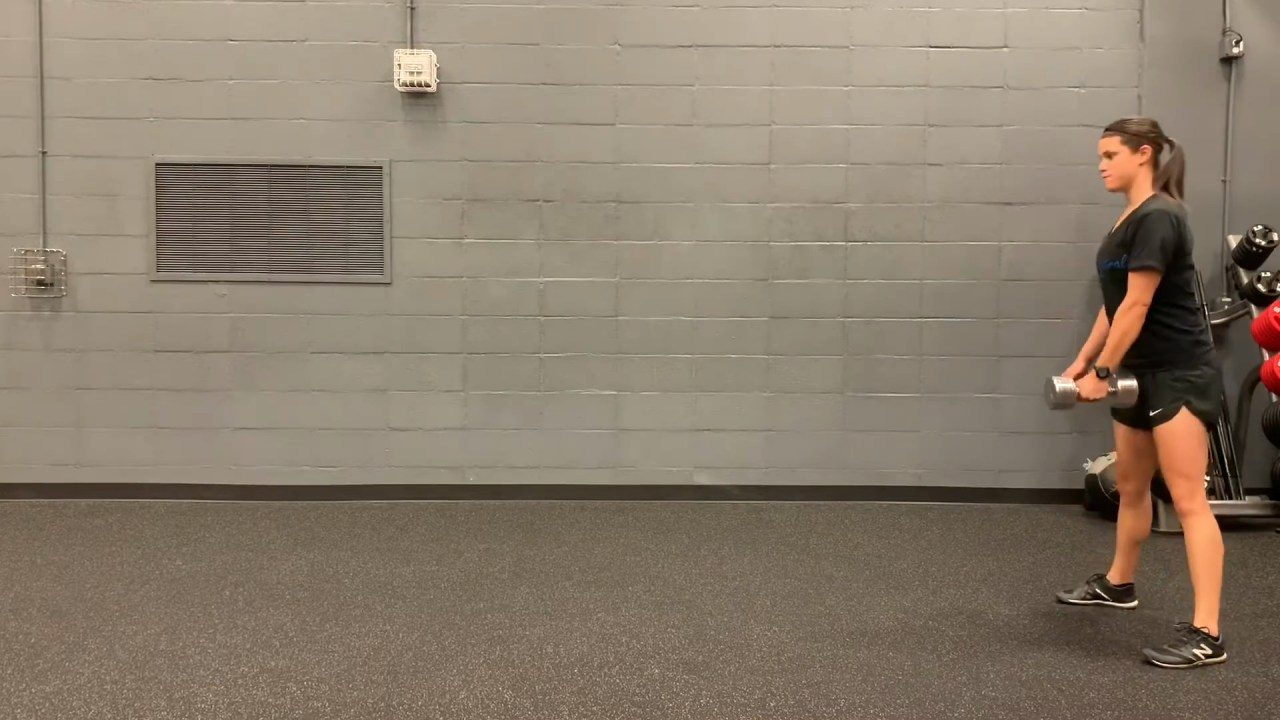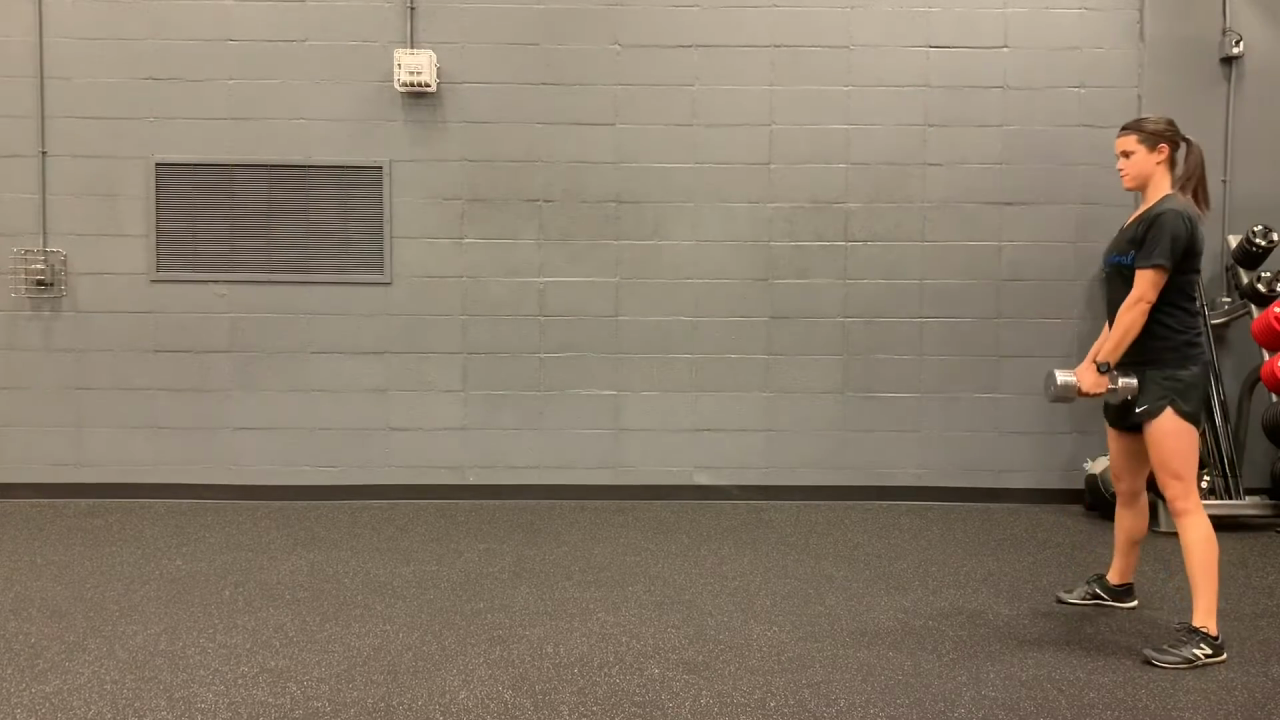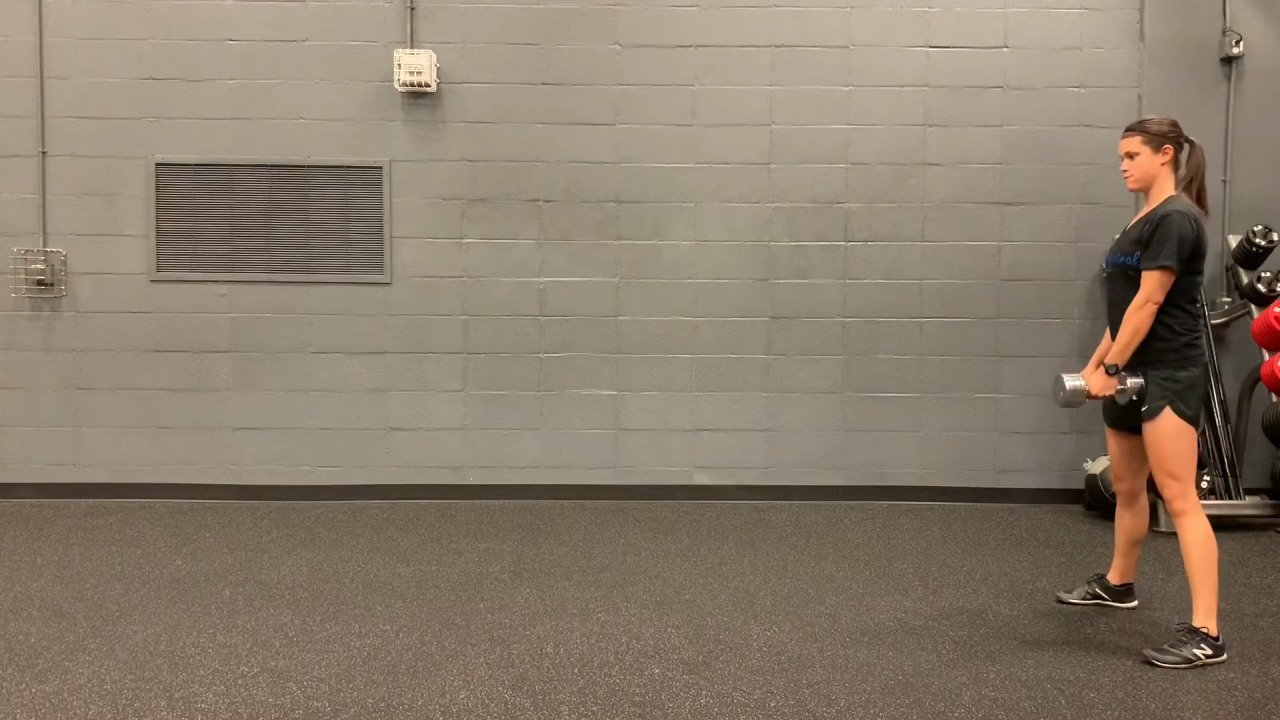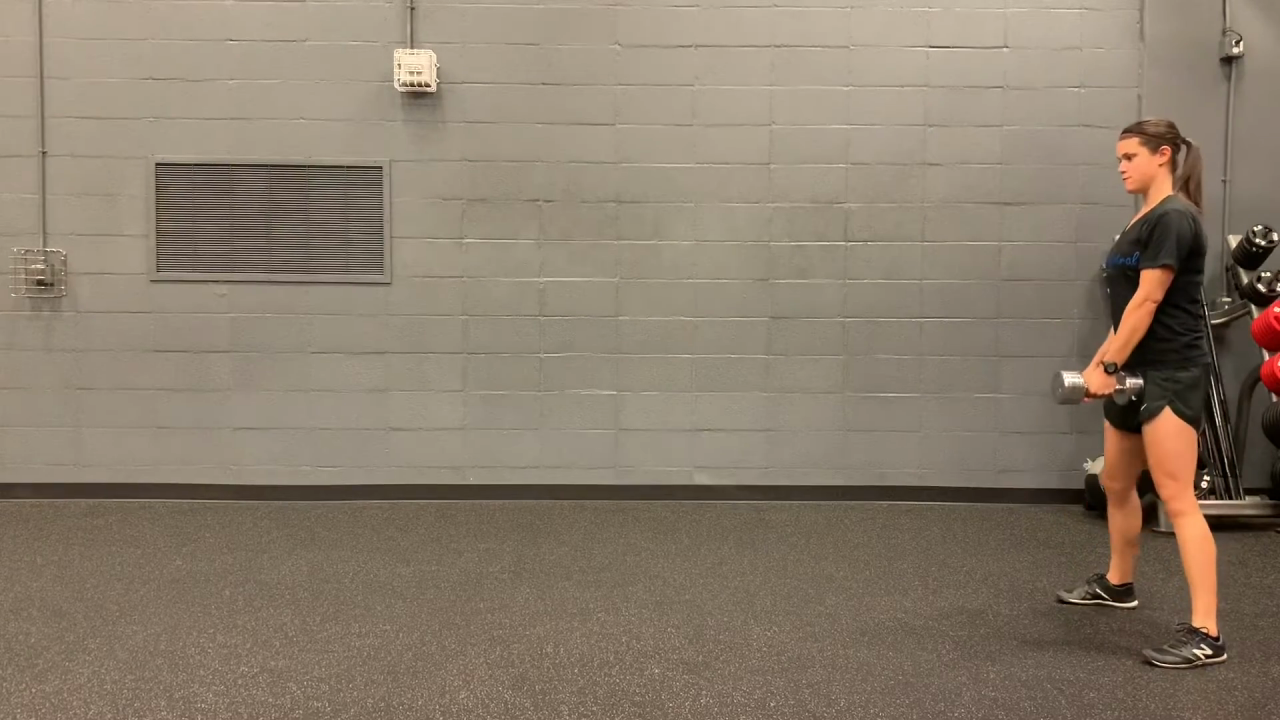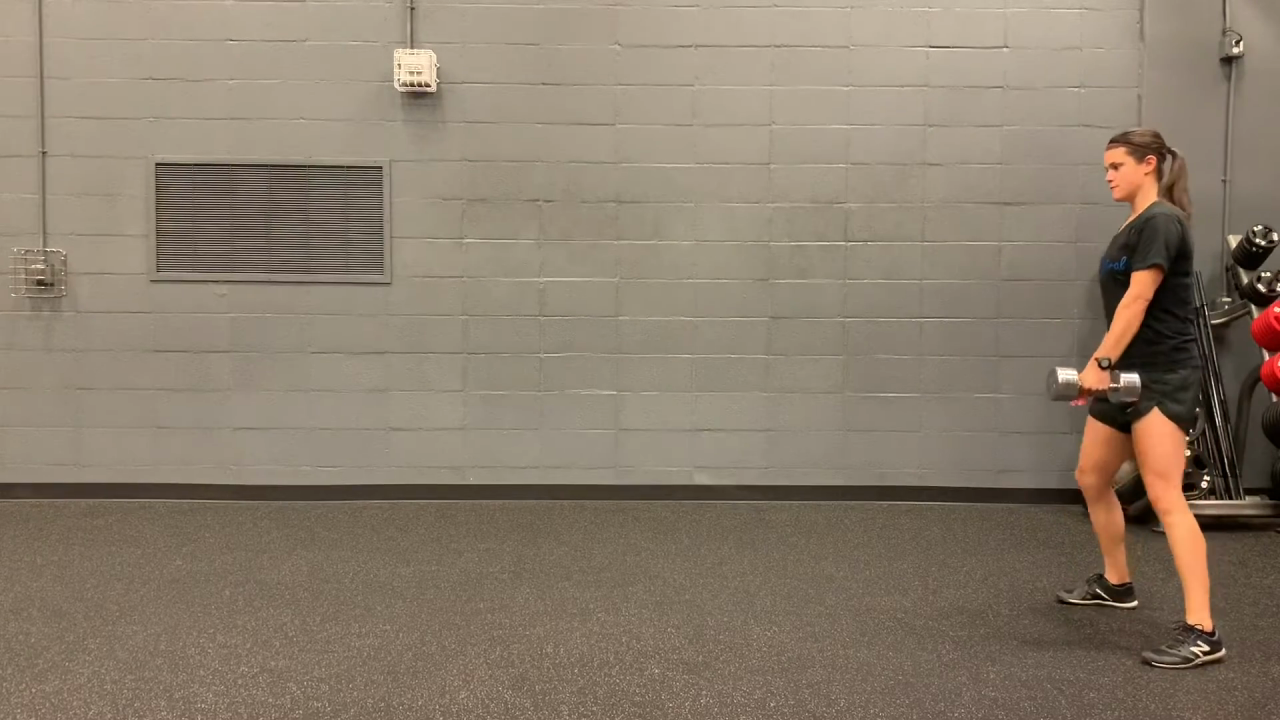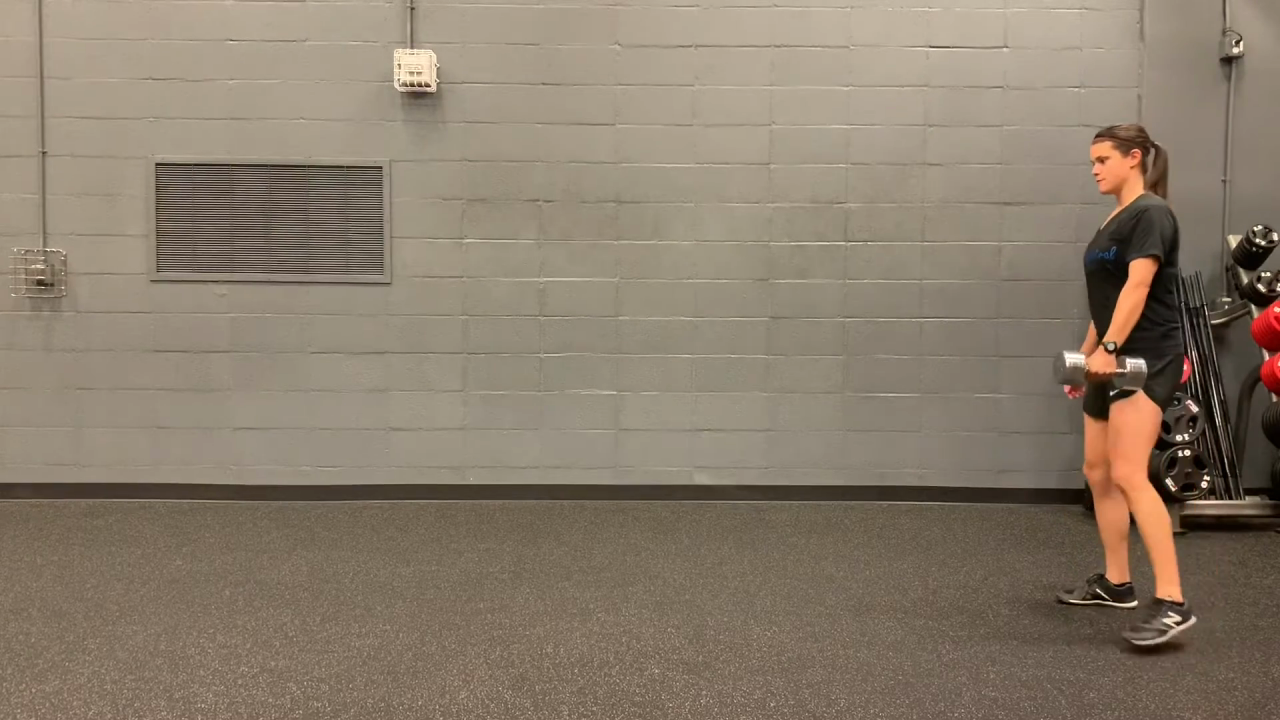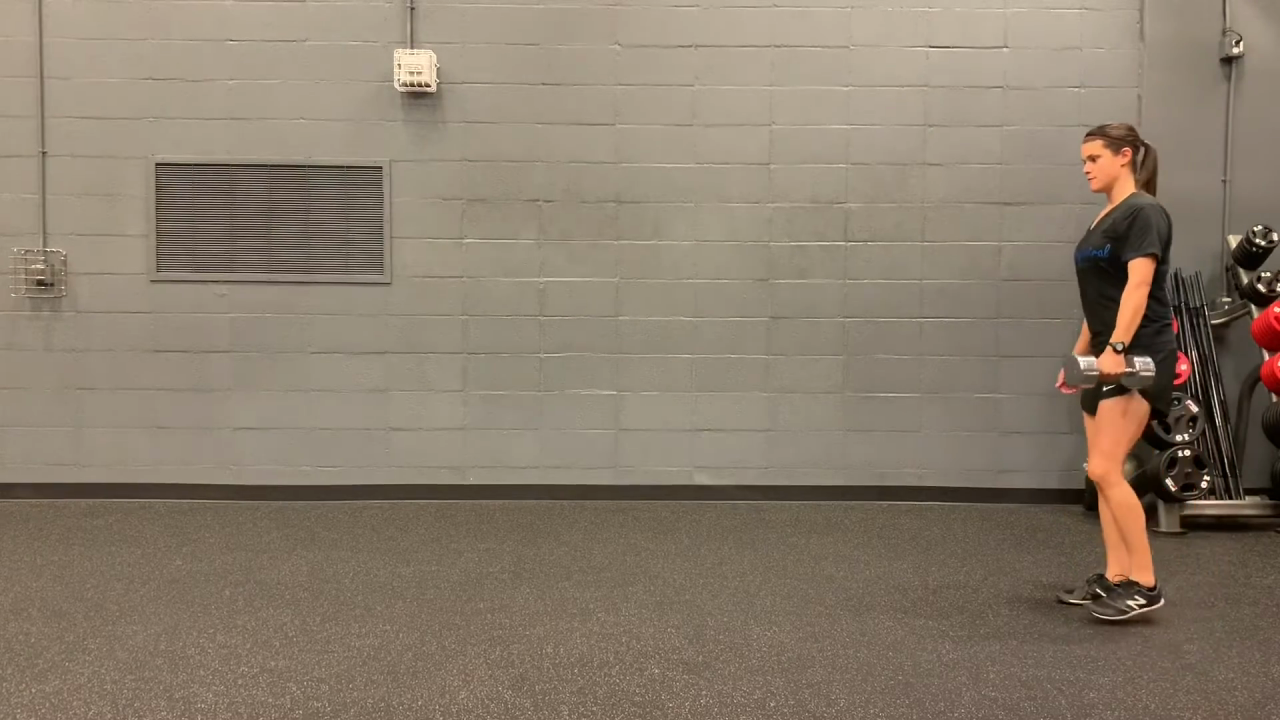
dt=0.2s
person 1, frame 1
left shoulder: (1158, 217)
right shoulder: (1130, 219)
left elbow: (1136, 305)
right elbow: (1114, 304)
left wrist: (1101, 373)
right wrist: (1083, 359)
left hip: (1180, 374)
right hip: (1141, 373)
left knee: (1187, 499)
right knee: (1130, 489)
left ankle: (1206, 633)
right ankle: (1118, 584)
person 1, frame 2
left shoulder: (1171, 216)
right shoulder: (1144, 216)
left elbow: (1142, 301)
left wrist: (1101, 365)
right wrist: (1091, 360)
left hip: (1170, 374)
right hip: (1135, 372)
left knee: (1181, 499)
right knee: (1126, 488)
left ankle: (1205, 633)
right ankle: (1117, 583)
person 1, frame 3
left shoulder: (1176, 218)
right shoulder: (1145, 218)
left elbow: (1149, 303)
left wrist: (1108, 369)
right wrist: (1097, 363)
left hip: (1168, 375)
right hip: (1134, 373)
left knee: (1179, 499)
right knee: (1126, 488)
left ankle: (1206, 633)
right ankle: (1117, 583)
person 1, frame 4
left shoulder: (1174, 218)
right shoulder: (1145, 219)
left elbow: (1148, 302)
left wrist: (1108, 367)
right wrist: (1099, 364)
left hip: (1171, 375)
right hip: (1136, 373)
left knee: (1177, 500)
right knee: (1116, 486)
left ankle: (1205, 633)
right ankle: (1117, 583)
person 1, frame 5
left shoulder: (1161, 222)
right shoulder: (1134, 226)
left elbow: (1137, 301)
left wrist: (1101, 361)
right wrist: (1098, 366)
left hip: (1162, 377)
right hip: (1128, 375)
left knee: (1165, 499)
right knee: (1091, 478)
left ankle: (1201, 630)
right ankle: (1116, 581)
person 1, frame 6
left shoulder: (1151, 214)
right shoulder: (1114, 220)
left elbow: (1137, 289)
left wrist: (1109, 347)
right wrist: (1087, 356)
left hip: (1146, 361)
right hip: (1115, 361)
left knee: (1127, 475)
right knee: (1098, 475)
left ankle: (1171, 602)
right ankle: (1116, 581)
person 1, frame 7
left shoulder: (1145, 212)
right shoulder: (1103, 220)
left elbow: (1138, 288)
left wrist: (1117, 348)
right wrist: (1079, 355)
left hip: (1137, 357)
right hip: (1106, 359)
left knee: (1104, 470)
right knee: (1103, 471)
left ankle: (1146, 585)
right ankle: (1116, 578)
